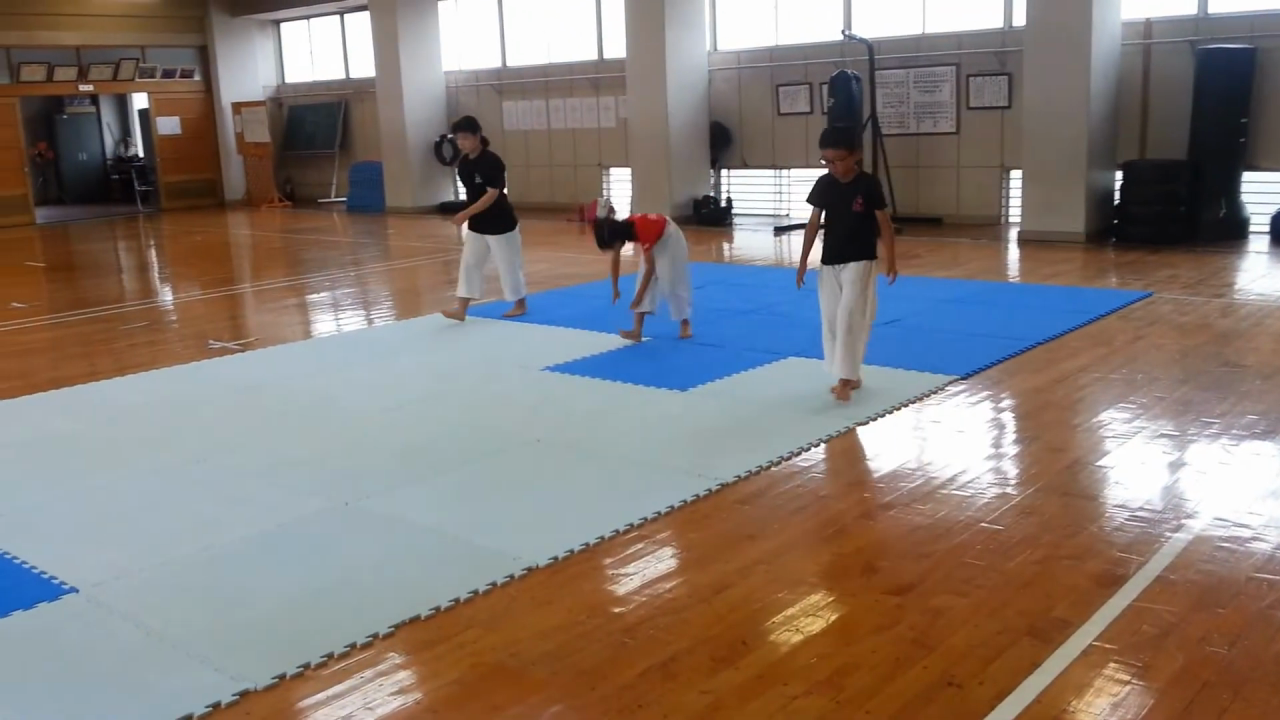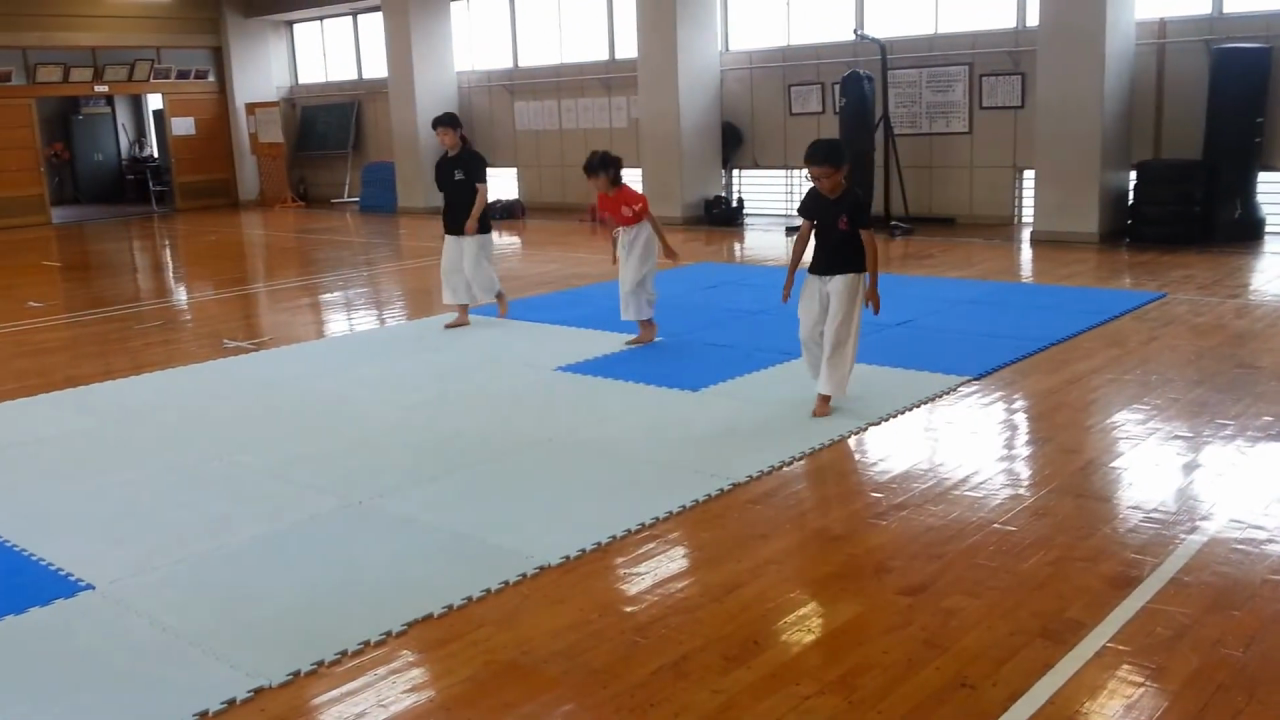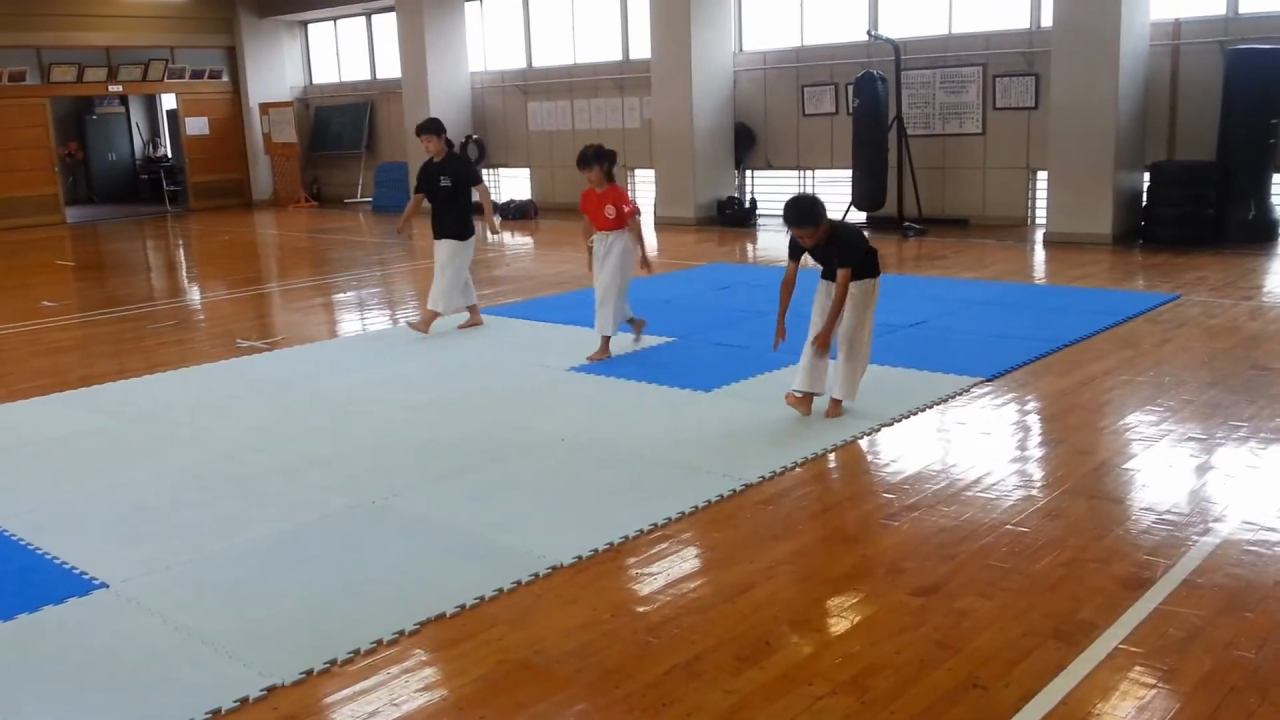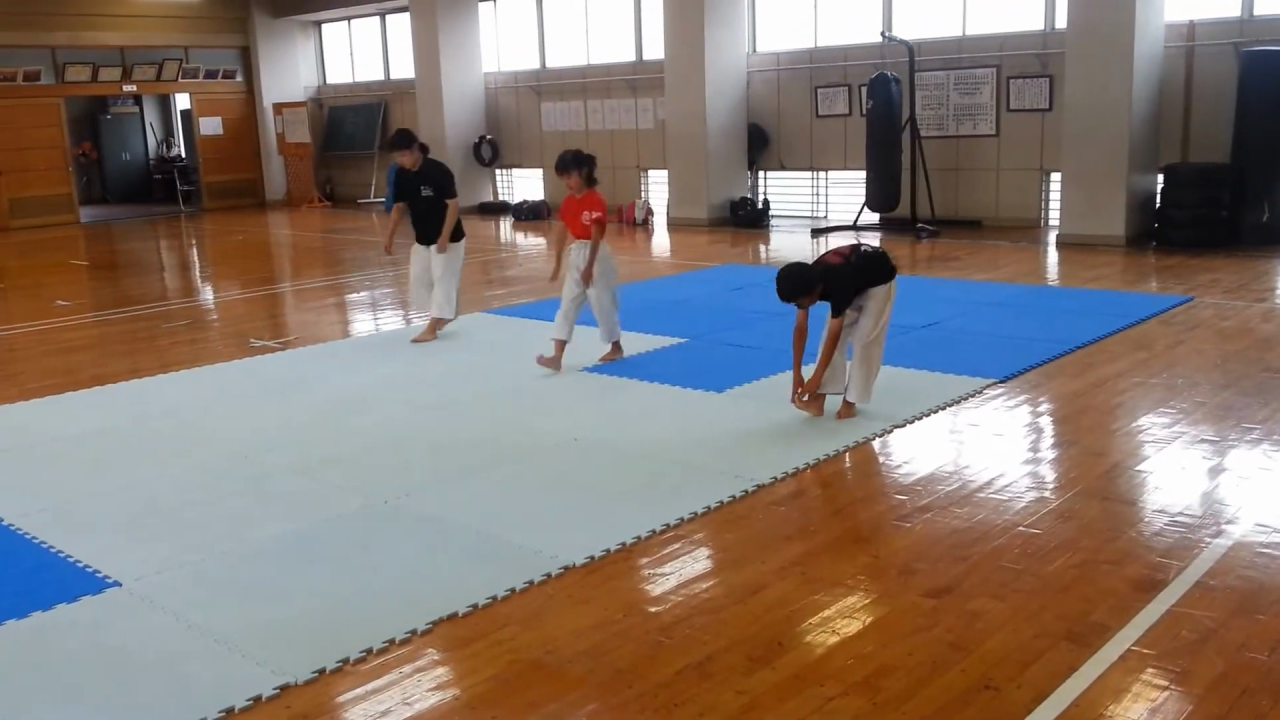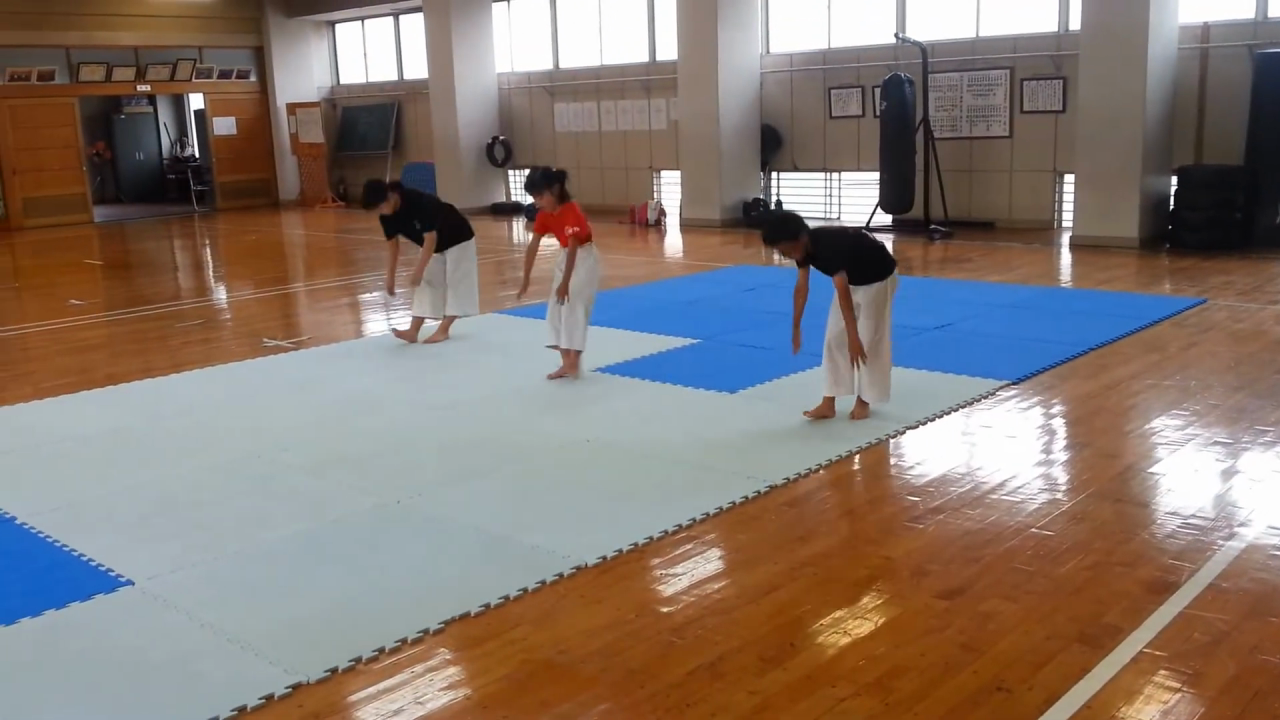
dt=0.3s
person 1, frame 1
left shoulder: (869, 185)
right shoulder: (824, 185)
left elbow: (884, 223)
right elbow: (814, 223)
left wrist: (890, 259)
right wrist: (803, 260)
left hip: (859, 262)
right hip: (829, 263)
left knee: (851, 320)
right knee: (832, 323)
left ankle: (846, 377)
right ankle: (852, 376)
person 1, frame 2
left shoulder: (856, 202)
right shoulder: (813, 197)
left elbow: (869, 244)
right elbow: (803, 235)
left wrist: (872, 287)
right wrist: (790, 275)
left hip: (847, 275)
right hip: (816, 274)
left knee: (838, 335)
right knee: (809, 331)
left ankle: (825, 395)
right ankle: (838, 376)
person 1, frame 3
left shoulder: (845, 239)
right shoulder: (798, 239)
left elbow: (842, 289)
right elbow: (789, 280)
left wrist: (828, 332)
right wrist: (780, 322)
left hip: (861, 279)
right hip: (830, 279)
left knee: (850, 339)
right knee: (815, 337)
left ankle: (837, 399)
right ankle: (805, 398)
person 1, frame 4
left shoulder: (837, 283)
right shoulder: (805, 282)
left elbow: (833, 335)
right elbow: (800, 328)
left wrist: (816, 378)
right wrist: (797, 373)
left hip: (878, 282)
right hip: (853, 285)
left knee: (866, 339)
right knee: (836, 340)
left ankle: (850, 401)
right ankle: (818, 400)
person 1, frame 5
left shoulder: (829, 247)
right shoulder: (804, 248)
left elbow: (845, 294)
right elbow: (801, 287)
left wrist: (854, 337)
right wrist: (795, 327)
left hip: (877, 279)
right hip: (850, 280)
left knee: (871, 342)
right knee: (834, 338)
left ankle: (865, 399)
right ankle: (829, 402)
person 2, frame 1
left shoulder: (492, 162)
right shoulder: (463, 162)
left elbow: (493, 194)
left wrist: (467, 213)
left hip: (501, 223)
right hip: (476, 226)
left knee: (509, 264)
right knee: (469, 264)
left ankle: (520, 305)
right ankle: (461, 309)
person 2, frame 2
left shoulder: (473, 158)
right shoulder: (442, 164)
left elbow: (482, 190)
left wrist: (473, 218)
right wrist: (449, 221)
left hip: (475, 226)
right hip: (453, 228)
left knee: (474, 269)
right knee: (451, 269)
left ankle: (500, 298)
right ankle: (462, 315)
person 2, frame 3
left shoulder: (460, 164)
right shoulder: (426, 169)
left elbow: (482, 189)
right elbow: (418, 197)
left wrist: (489, 218)
right wrist: (405, 219)
left hip: (459, 231)
right hip: (441, 232)
left knee: (446, 276)
right knee: (458, 275)
left ankle: (426, 322)
right ankle: (475, 315)
person 2, frame 4
left shoulder: (438, 172)
right shoulder: (401, 175)
left elbow: (453, 204)
right elbow: (399, 207)
left wrist: (445, 237)
right wrist: (390, 235)
left hip: (446, 237)
right hip: (422, 238)
left knee: (443, 280)
right knee: (419, 280)
left ankle: (431, 329)
right ankle: (444, 315)
person 2, frame 5
left shoulder: (419, 202)
right shoulder: (387, 213)
left elbow: (430, 239)
right elbow: (393, 245)
left wrist: (418, 271)
right wrist: (390, 277)
left hip: (458, 240)
left knee: (456, 282)
right knee: (428, 282)
left ankle: (443, 330)
right ankle: (414, 331)
person 3, frame 1
left shoulder: (641, 230)
right shoulder: (618, 230)
left elbow: (650, 267)
right elbow: (615, 260)
left wrist: (639, 295)
right wrist: (615, 289)
left hip: (669, 238)
right hip: (653, 241)
left knee: (672, 283)
right knee: (645, 282)
left ankle: (685, 323)
right ankle: (637, 330)
person 3, frame 2
left shoulder: (627, 194)
right shoulder: (602, 198)
left elbow: (650, 218)
left wrist: (665, 245)
right wrist: (615, 249)
left hip: (641, 236)
right hip: (626, 237)
left knee: (634, 284)
right knee: (626, 286)
left ankle: (649, 325)
right ankle: (645, 331)
person 3, frame 3
left shoulder: (618, 194)
right shoulder: (587, 196)
left elbow: (634, 225)
left wrist: (643, 255)
right wrist: (590, 255)
left hip: (618, 245)
right hip: (599, 246)
left knee: (609, 295)
right knee: (604, 295)
left ankle: (604, 347)
right ankle: (635, 323)
person 3, frame 4
left shoulder: (595, 200)
right shoulder: (568, 202)
left elbow: (596, 236)
right elbow: (561, 233)
left wrist: (589, 267)
right wrist: (557, 265)
left hip: (595, 256)
right hip: (575, 254)
left knee: (603, 305)
right knee: (568, 305)
left ankle: (616, 347)
right ankle: (556, 357)
person 3, frame 5
left shoulder: (572, 211)
right shoulder: (544, 214)
left elbow: (573, 249)
right elbow: (533, 247)
left wrist: (565, 282)
right wrist: (526, 279)
left hip: (584, 259)
right hip: (566, 257)
left knee: (573, 307)
right knee: (556, 311)
left ankle: (573, 359)
right ankle: (567, 361)
